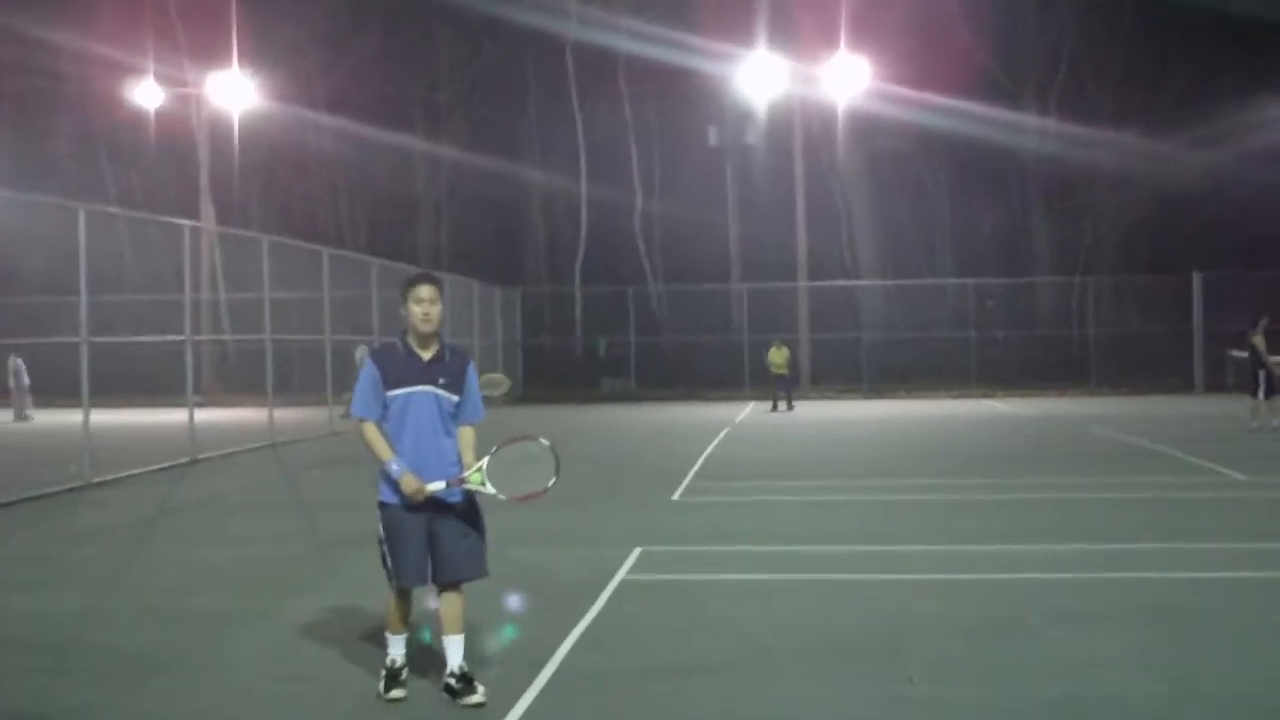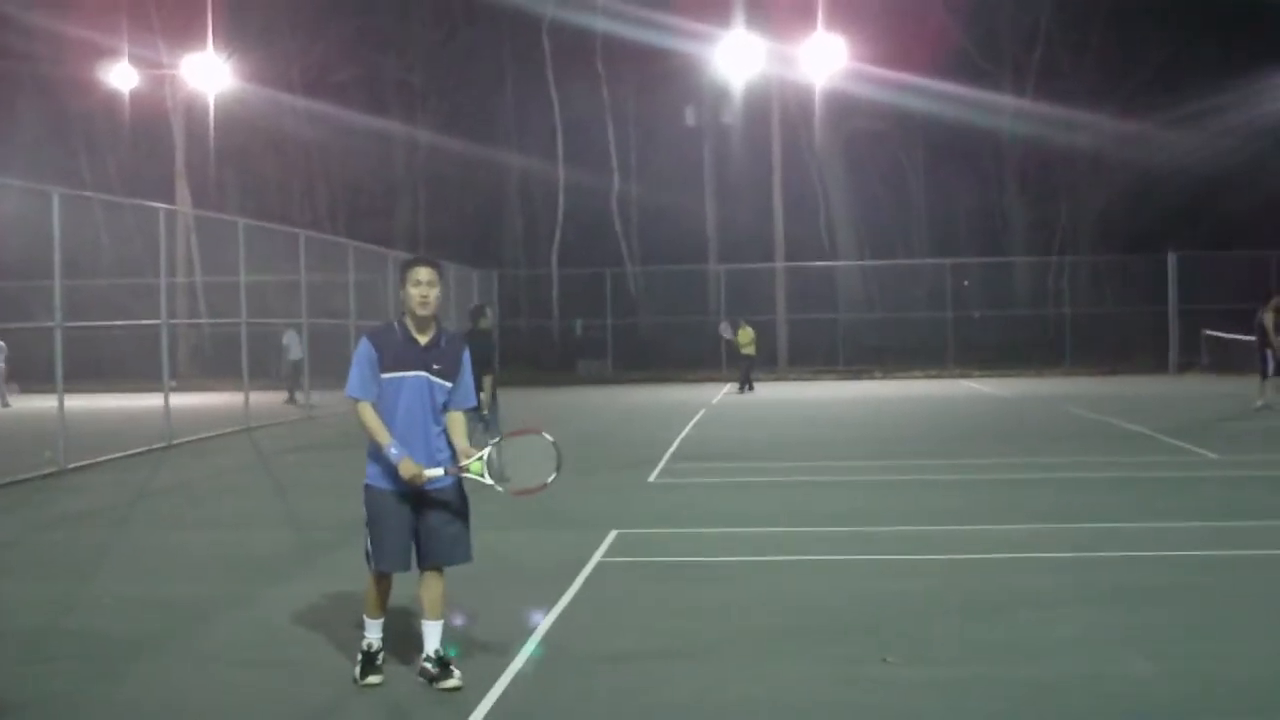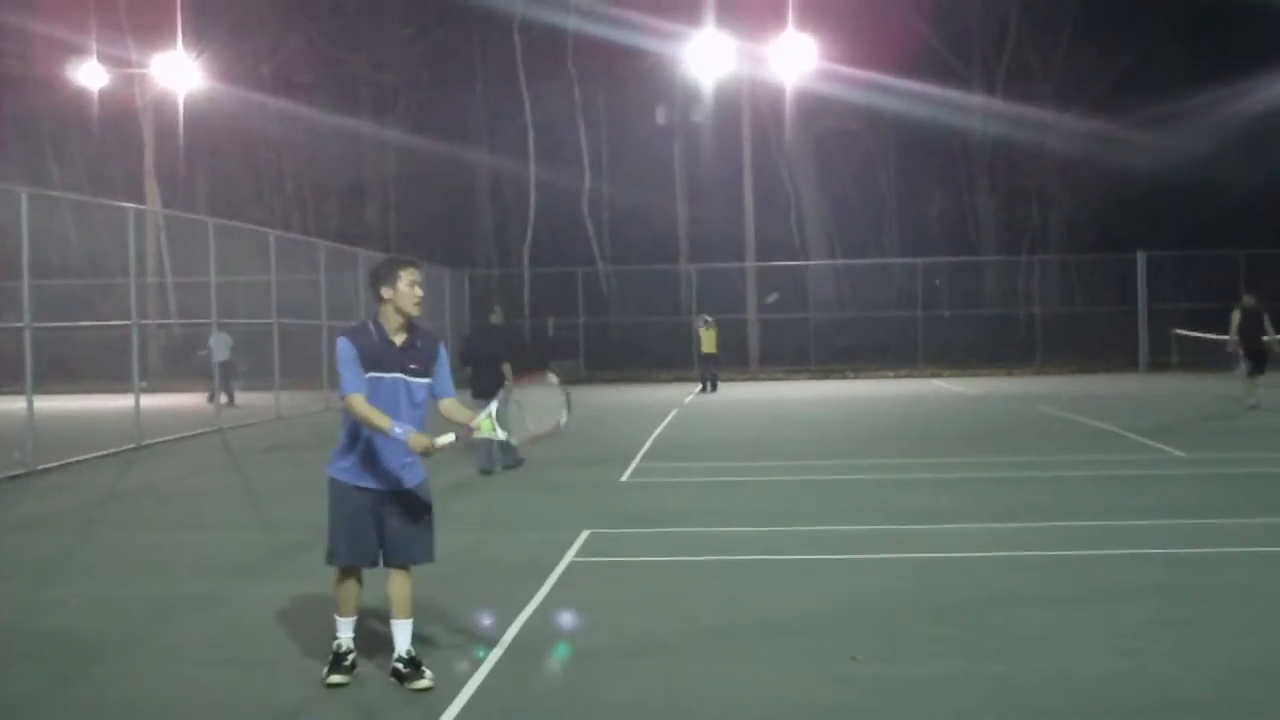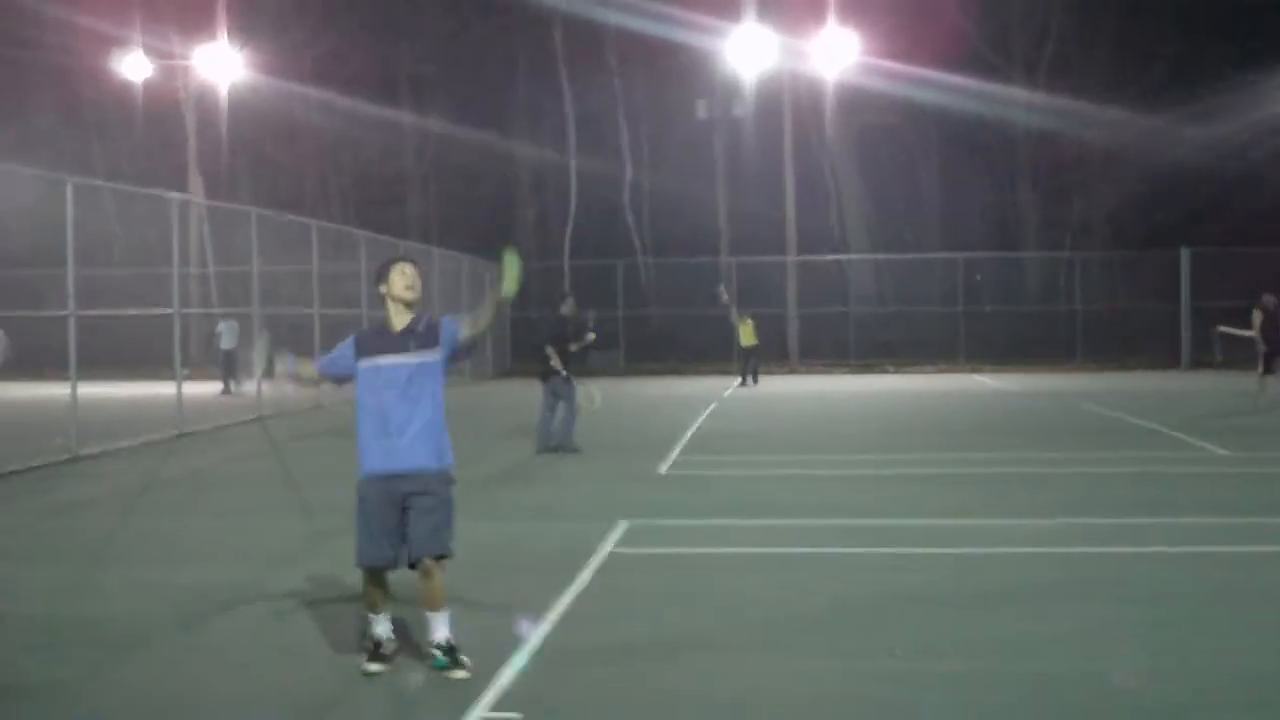
dt=1s
person 1, frame 1
left shoulder: (460, 364)
right shoulder: (380, 362)
left elbow: (465, 424)
right elbow: (367, 424)
left wrist: (470, 464)
right wrist: (399, 471)
left hip: (453, 493)
right hip: (401, 494)
left knee: (453, 580)
right knee: (402, 582)
left ankle: (455, 670)
right ankle: (395, 661)
person 1, frame 2
left shoulder: (455, 349)
right shoulder: (375, 343)
left elbow: (454, 410)
right elbow: (363, 406)
left wrist: (463, 447)
right wrist: (398, 456)
left hip: (441, 478)
right hip: (387, 478)
left knee: (435, 565)
right knee: (382, 567)
left ankle: (432, 654)
right ankle: (372, 645)
person 1, frame 3
left shoulder: (431, 346)
right shoulder: (352, 342)
left elbow: (445, 401)
right elbow: (356, 405)
left wrist: (470, 419)
right wrist: (404, 433)
left hip: (406, 479)
right hip: (354, 476)
left knee: (401, 564)
right knee: (349, 565)
left ankle: (403, 655)
right ankle: (344, 647)
person 1, frame 4
left shoulder: (438, 334)
right shoulder: (360, 344)
left elbow: (473, 326)
right elbow: (316, 371)
left wrist: (494, 302)
right wrist: (288, 366)
left hip: (428, 472)
right hip: (376, 474)
left knee: (429, 562)
right knee: (373, 567)
left ankle: (441, 642)
right ankle: (382, 635)
